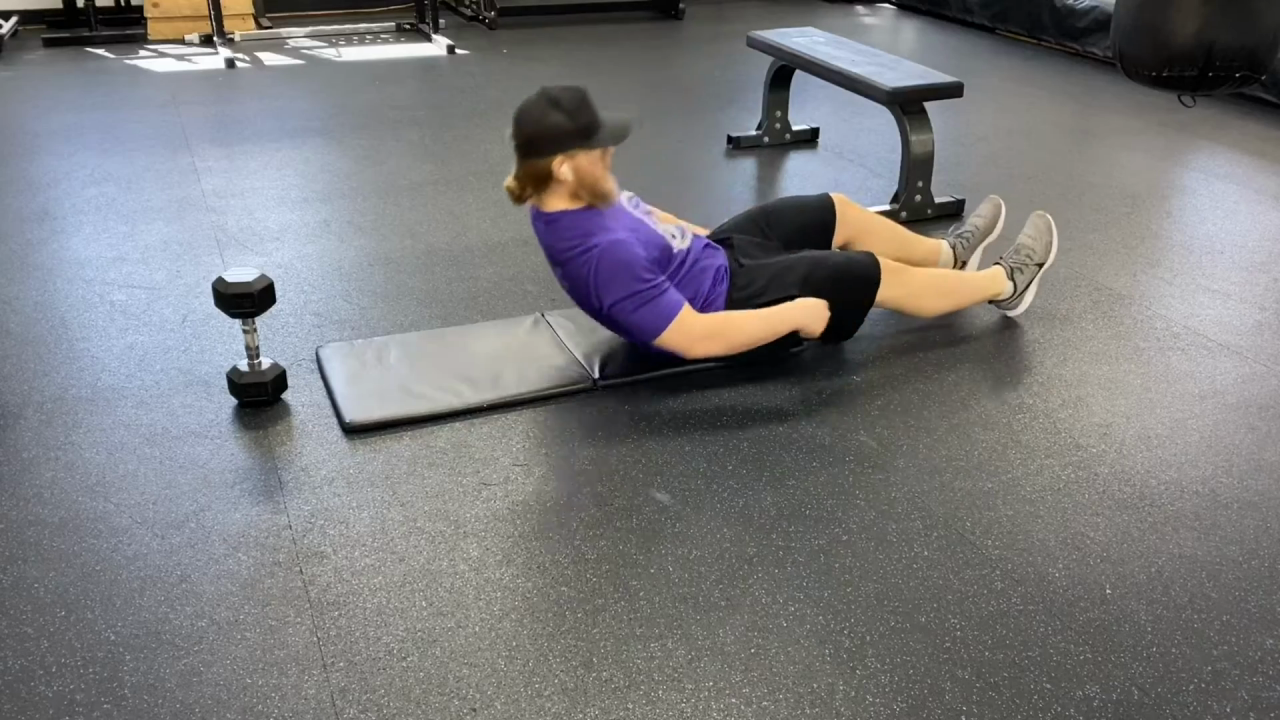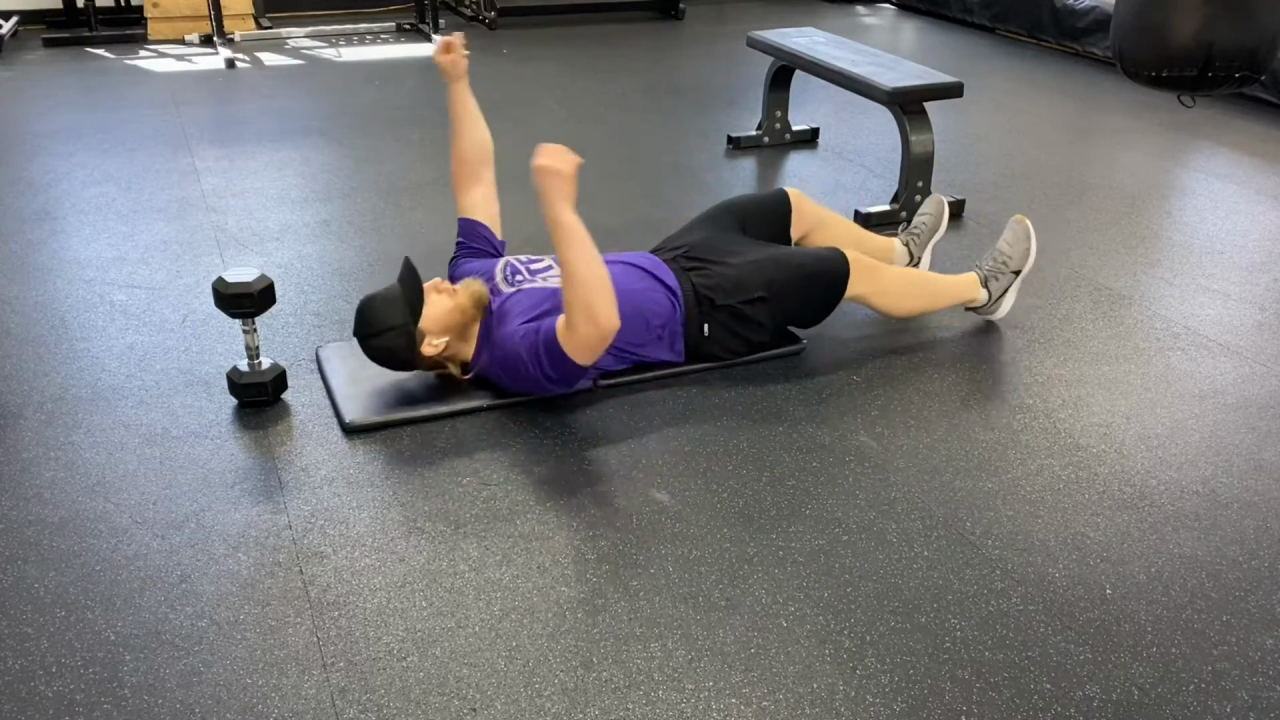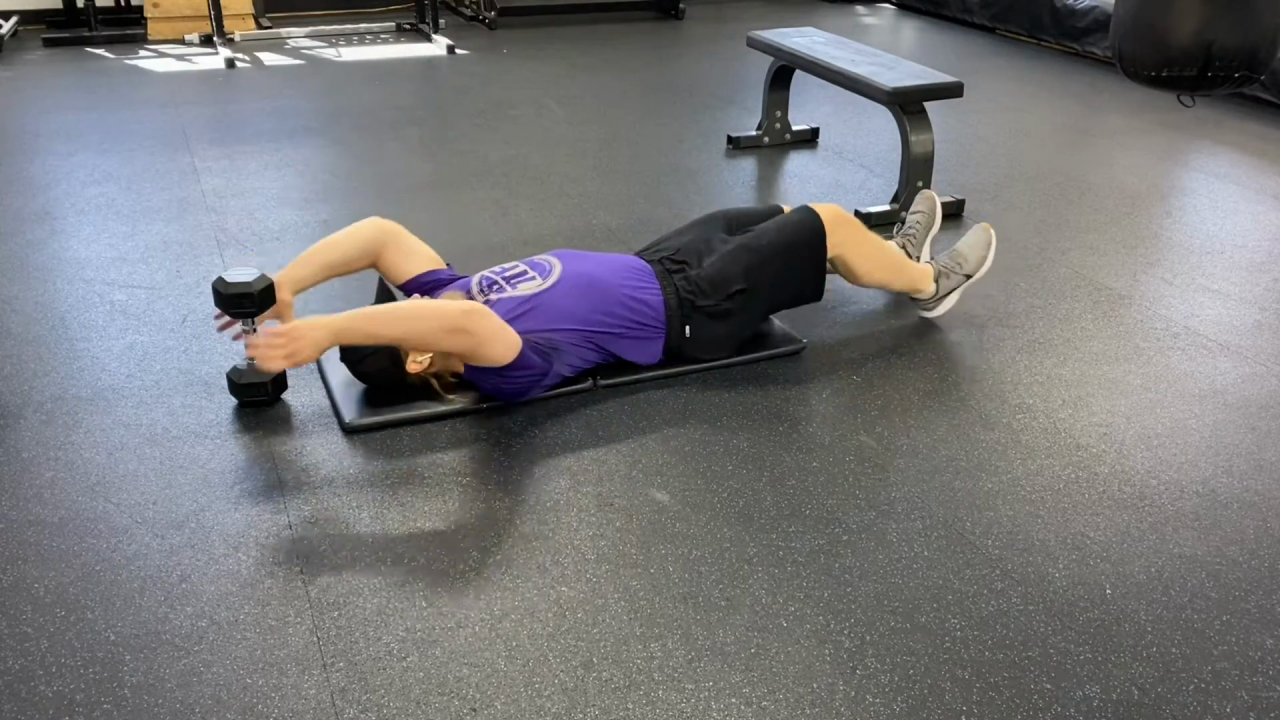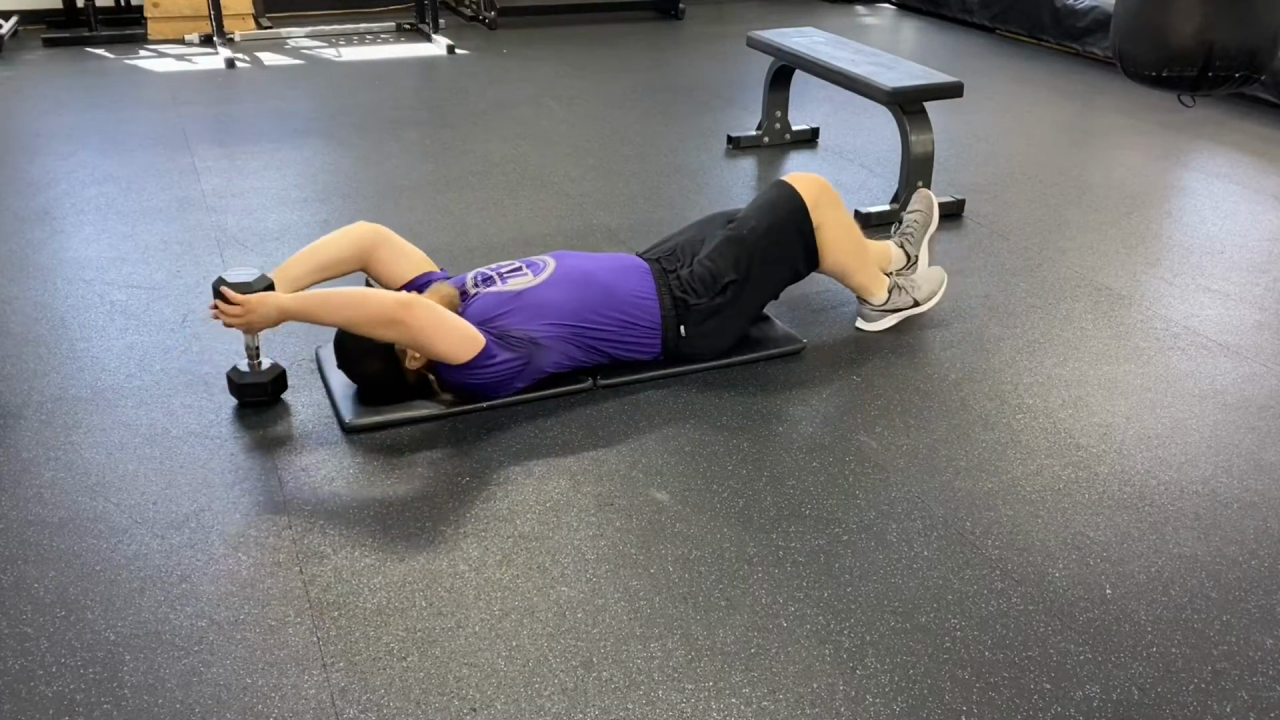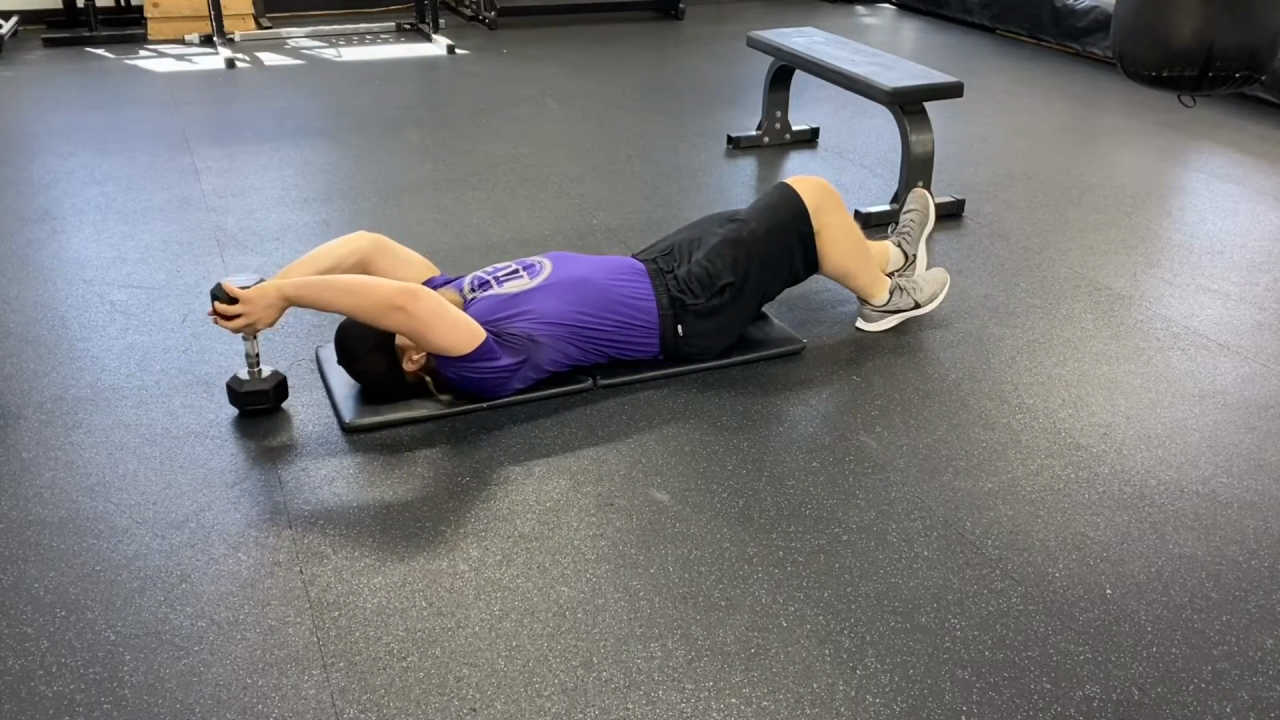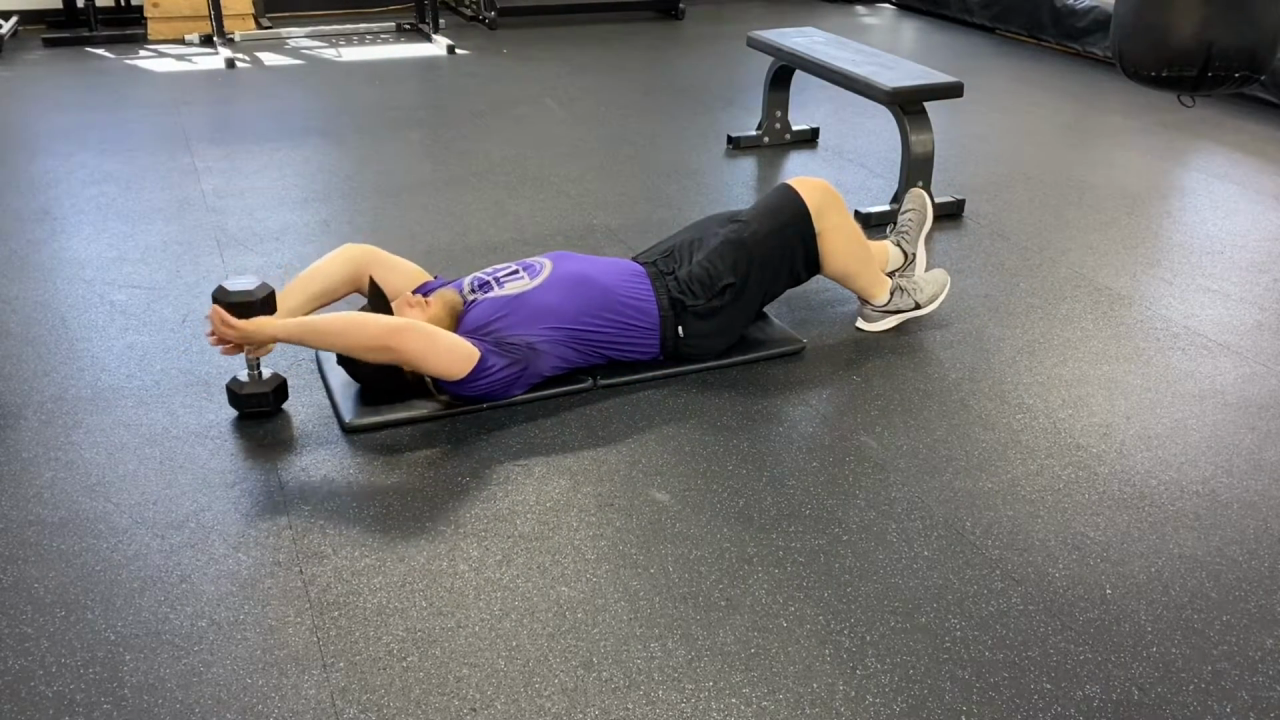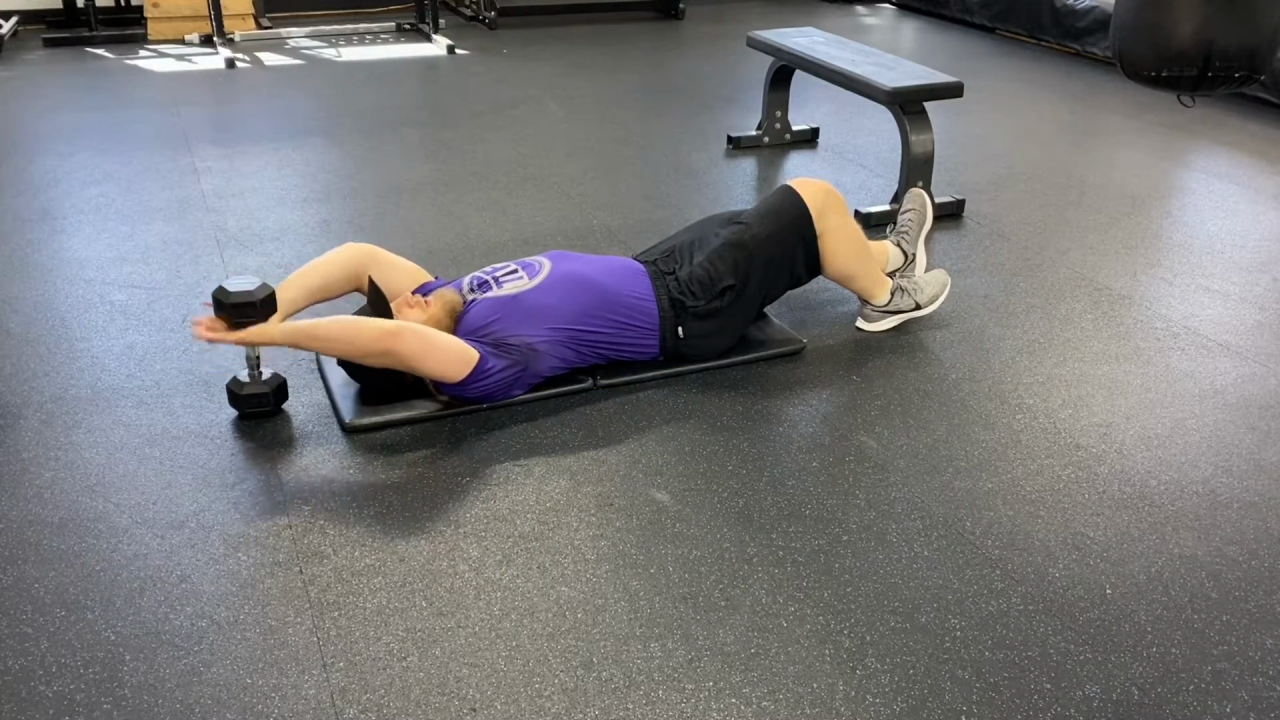
dt=0.7s
person 1, frame 1
left shoulder: (563, 197)
right shoulder: (600, 254)
right elbow: (696, 339)
left wrist: (703, 234)
right wrist: (796, 312)
left hip: (712, 258)
right hip: (723, 300)
left knee: (839, 211)
right knee: (878, 276)
left ankle: (947, 256)
right ankle: (1003, 284)
person 1, frame 2
left shoulder: (474, 274)
right shoulder: (518, 357)
left elbow: (478, 178)
right elbow: (599, 324)
left wrist: (456, 83)
right wrist: (558, 204)
left hip: (667, 269)
right hip: (701, 314)
left knee: (791, 204)
right knee: (849, 269)
left ankle: (902, 249)
right ankle: (978, 289)
person 1, frame 3
left shoulder: (441, 299)
right shoulder: (494, 370)
left elbow: (383, 233)
right elbow: (470, 322)
left wrist: (286, 284)
right wrist: (323, 328)
left hip: (649, 269)
right hip: (687, 315)
left knee: (778, 217)
right knee: (829, 224)
left ankle: (894, 252)
right ankle: (930, 282)
person 1, frame 4
left shoulder: (448, 300)
right shoulder: (482, 367)
left elbow: (370, 238)
right elbow: (402, 313)
left wrist: (271, 287)
right wrist: (280, 308)
left hip: (652, 273)
right hip: (685, 313)
left knee: (774, 221)
right knee: (808, 195)
left ankle: (889, 255)
right ankle: (882, 297)
person 1, frame 5
left shoulder: (450, 299)
right shoulder: (477, 365)
left elbow: (368, 248)
right elbow: (403, 294)
left wrist: (270, 285)
right wrist: (282, 293)
left hip: (650, 271)
right hip: (684, 313)
left knee: (774, 219)
right knee: (809, 197)
left ankle: (885, 255)
right ankle: (884, 296)
person 1, frame 6
left shoulder: (450, 302)
right shoulder: (480, 366)
left elbow: (359, 256)
right elbow: (393, 339)
left wrist: (272, 309)
right wrist: (270, 328)
left hip: (650, 274)
right hip: (684, 314)
left knee: (775, 218)
right knee: (810, 198)
left ankle: (884, 255)
right ankle: (884, 298)
person 1, frame 7
left shoulder: (450, 301)
right shoulder: (481, 366)
left elbow: (360, 256)
right elbow: (394, 342)
left wrist: (272, 306)
right wrist: (274, 330)
left hip: (651, 273)
right hip: (685, 314)
left knee: (775, 220)
right knee: (814, 201)
left ankle: (883, 256)
right ankle: (886, 297)
